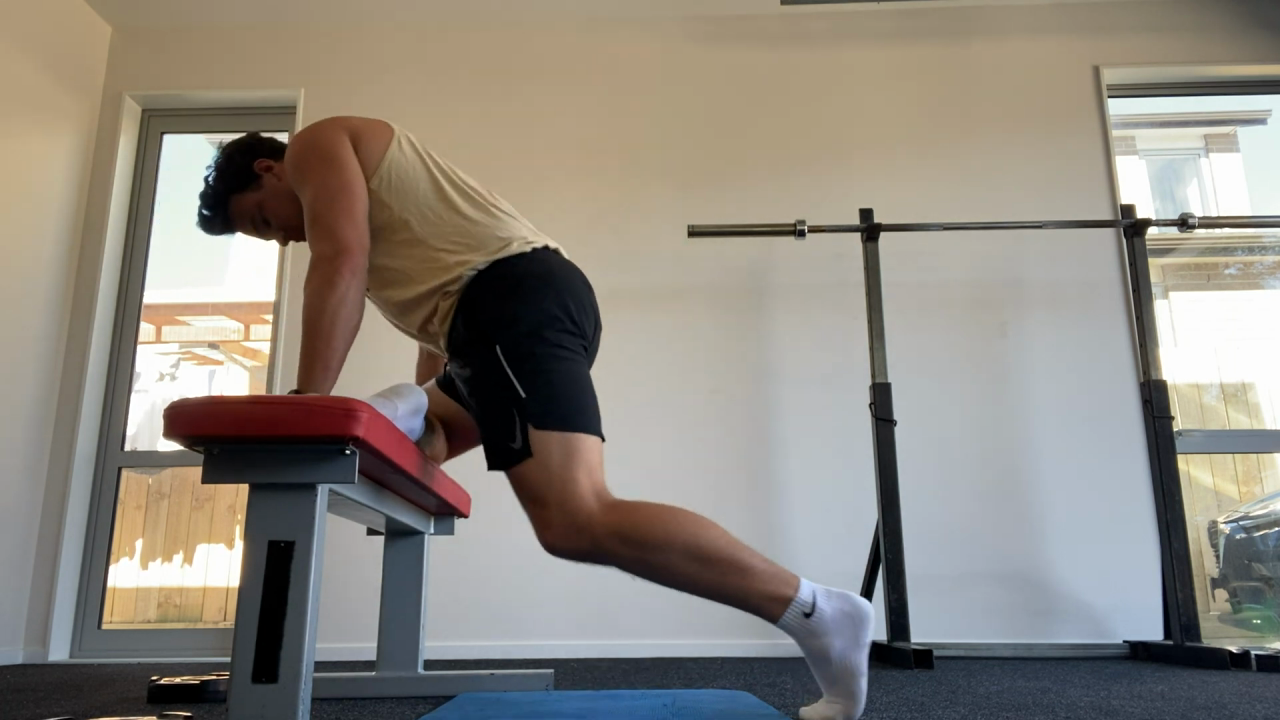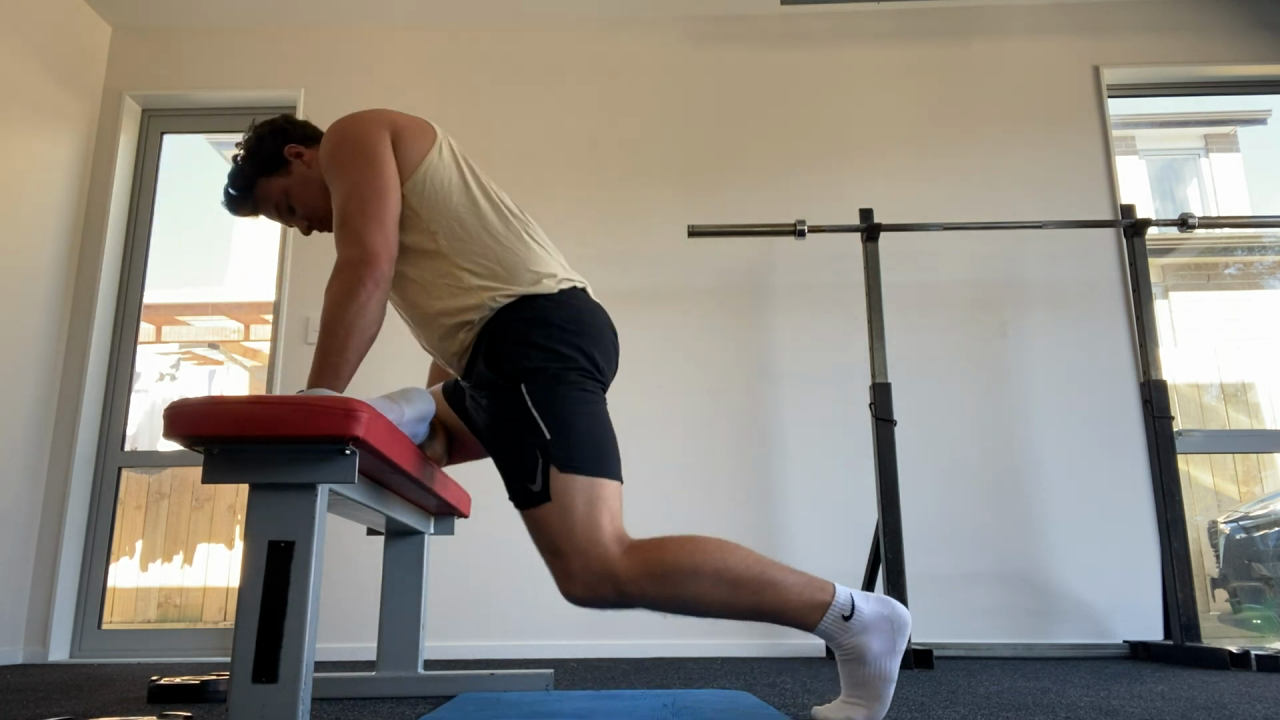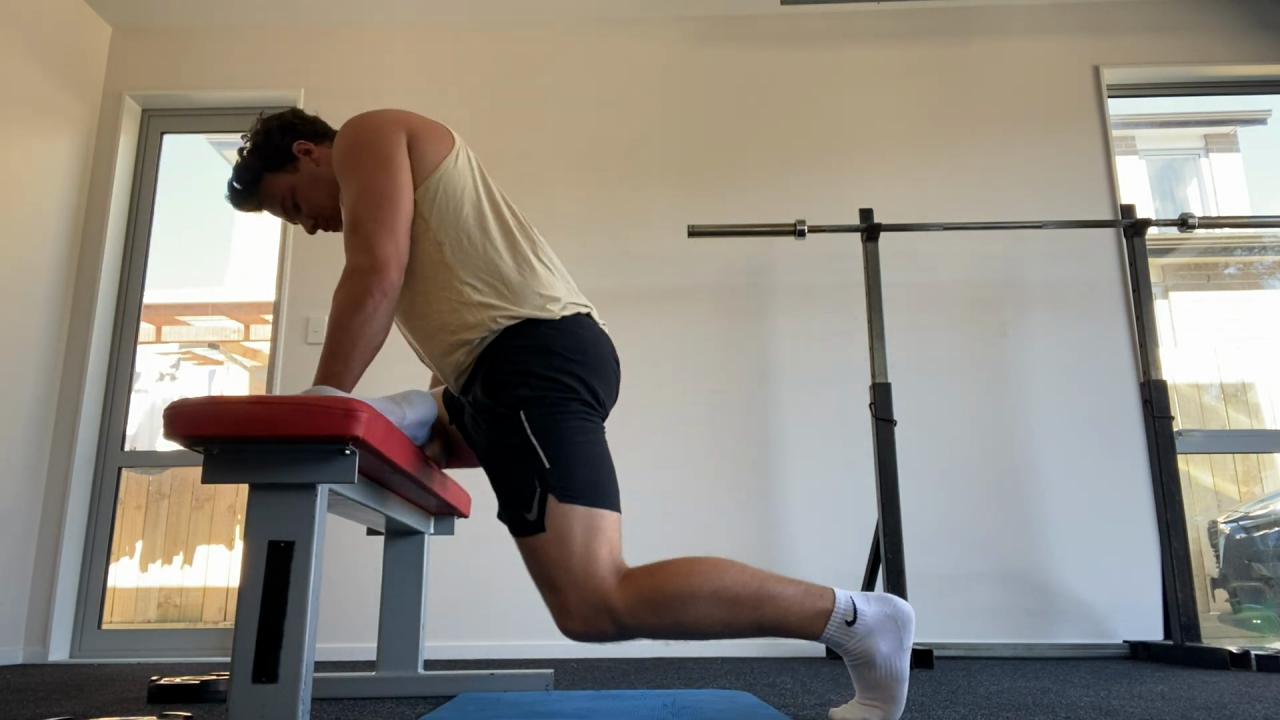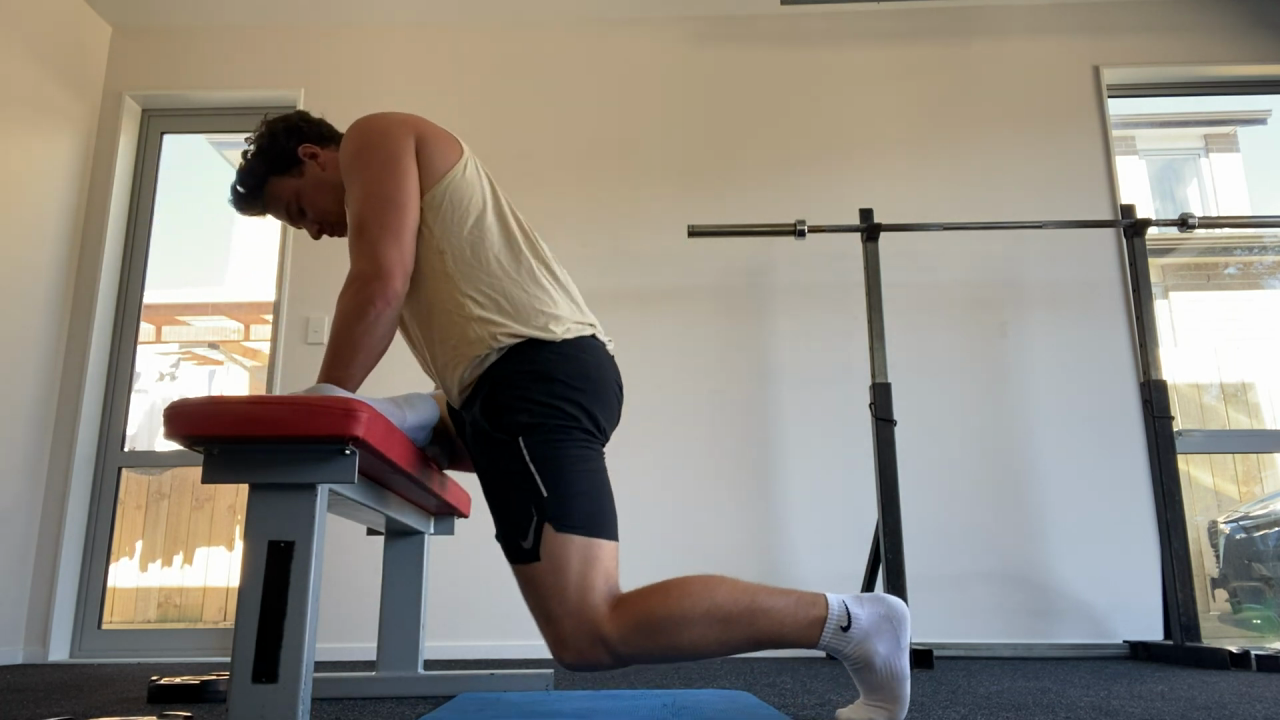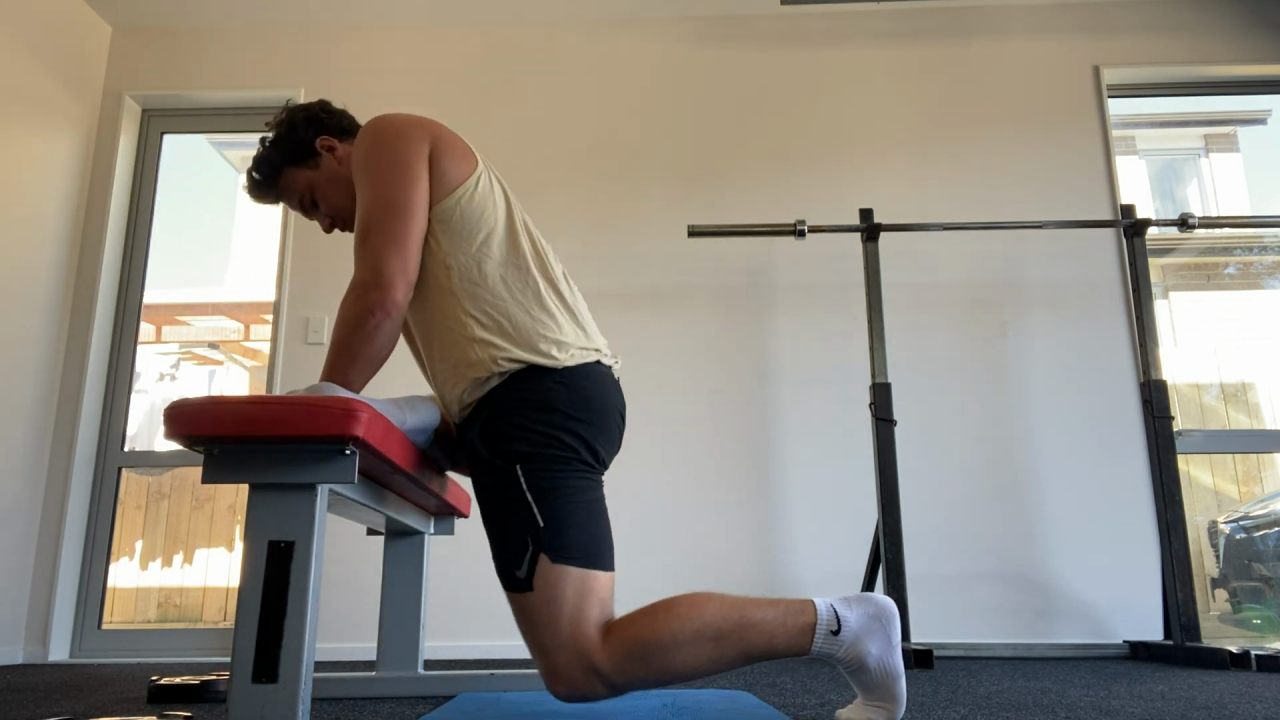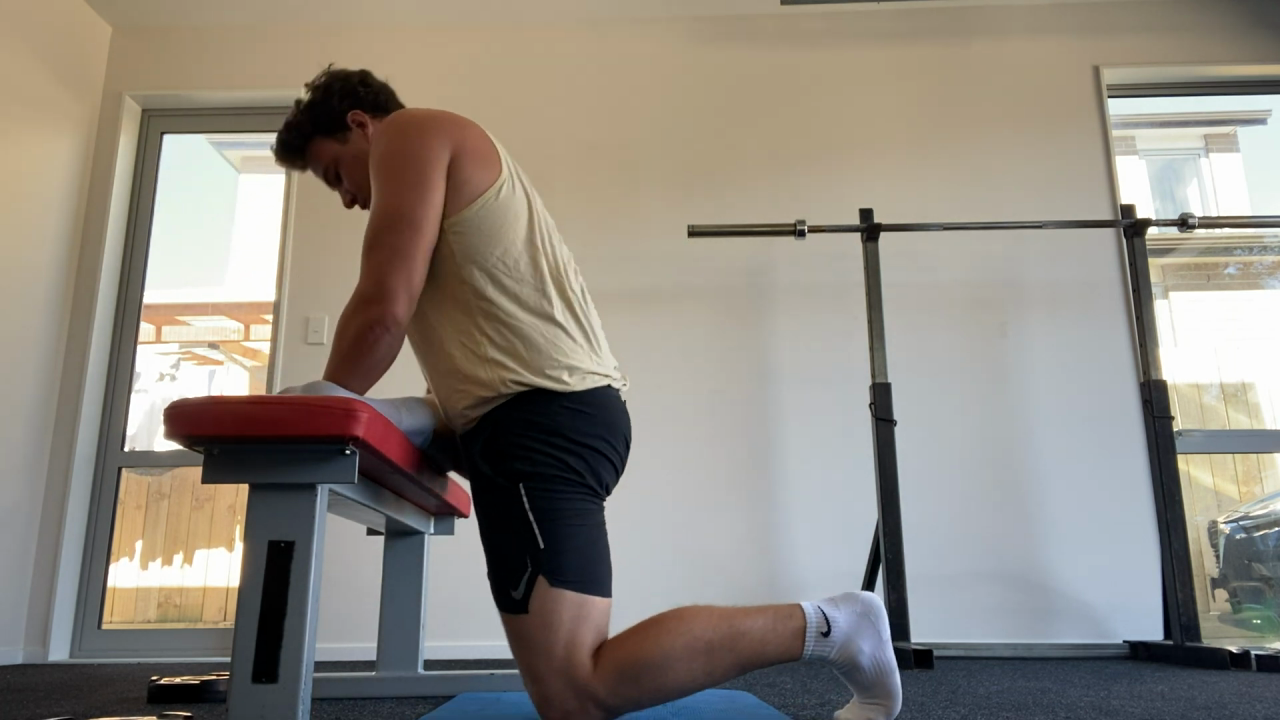
dt=0.2s
person 1, frame 1
left shoulder: (317, 146)
right shoulder: (369, 191)
left elbow: (339, 263)
right elbow: (445, 330)
left wrist: (309, 404)
left hip: (517, 303)
right hip: (508, 311)
left knee: (576, 523)
right knee: (413, 440)
left ankle: (816, 613)
person 1, frame 2
left shoulder: (354, 137)
right shoulder: (394, 179)
left elbow: (364, 270)
right elbow: (459, 319)
left wrist: (318, 404)
left hip: (536, 337)
right hip: (518, 345)
left knee: (597, 572)
right knee: (425, 434)
left ankle: (853, 617)
person 1, frame 3
left shoulder: (369, 135)
right shoulder: (405, 182)
left elbow: (374, 276)
right elbow: (459, 317)
right wrist: (418, 430)
left hip: (535, 359)
right hip: (514, 365)
left knee: (594, 606)
right knee: (422, 437)
left ankle: (856, 620)
person 1, frame 4
left shoulder: (376, 138)
right shoulder: (415, 187)
left elbow: (379, 285)
left wrist: (323, 403)
left hip: (537, 377)
right hip: (527, 378)
left knee: (589, 635)
left ankle: (851, 623)
person 1, frame 5
left shoulder: (390, 139)
right shoulder: (427, 184)
left elbow: (381, 295)
left hip: (539, 399)
right hip: (545, 394)
left knee: (581, 667)
left ankle: (839, 624)
person 1, frame 6
left shoulder: (412, 134)
right shoulder: (458, 171)
left elbow: (383, 306)
left hip: (543, 422)
right hip: (554, 412)
left ankle: (827, 626)
